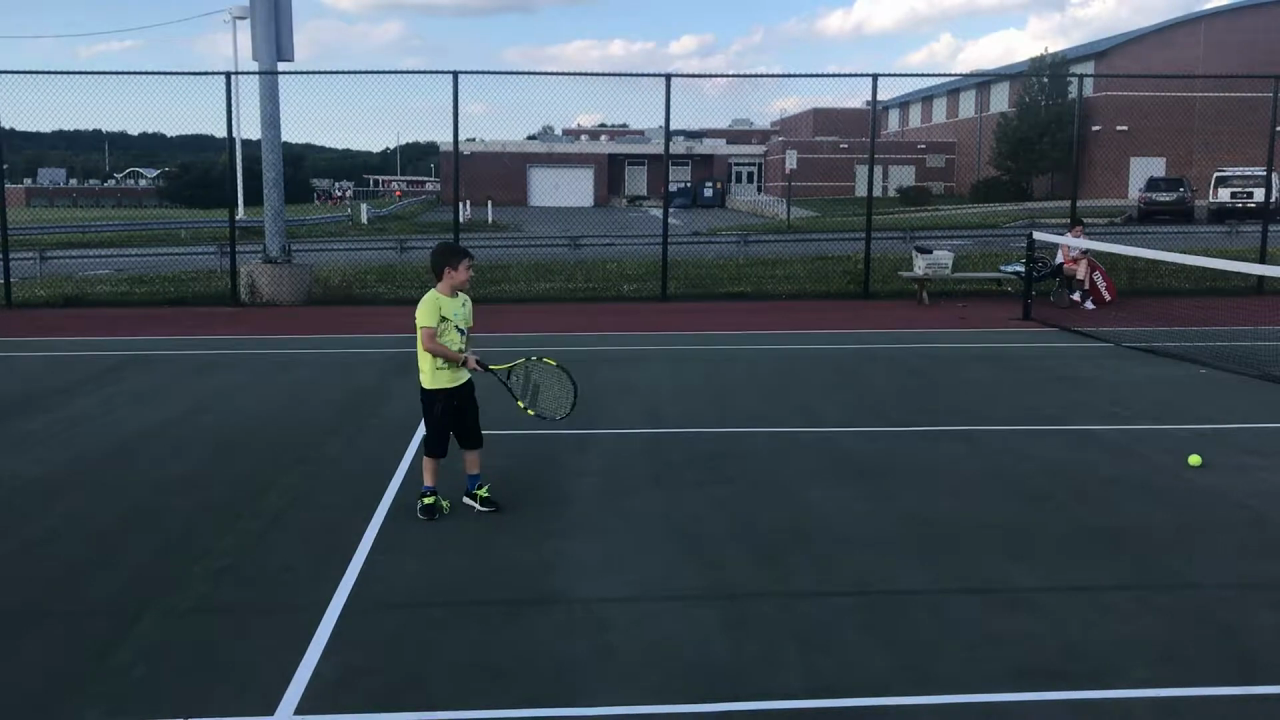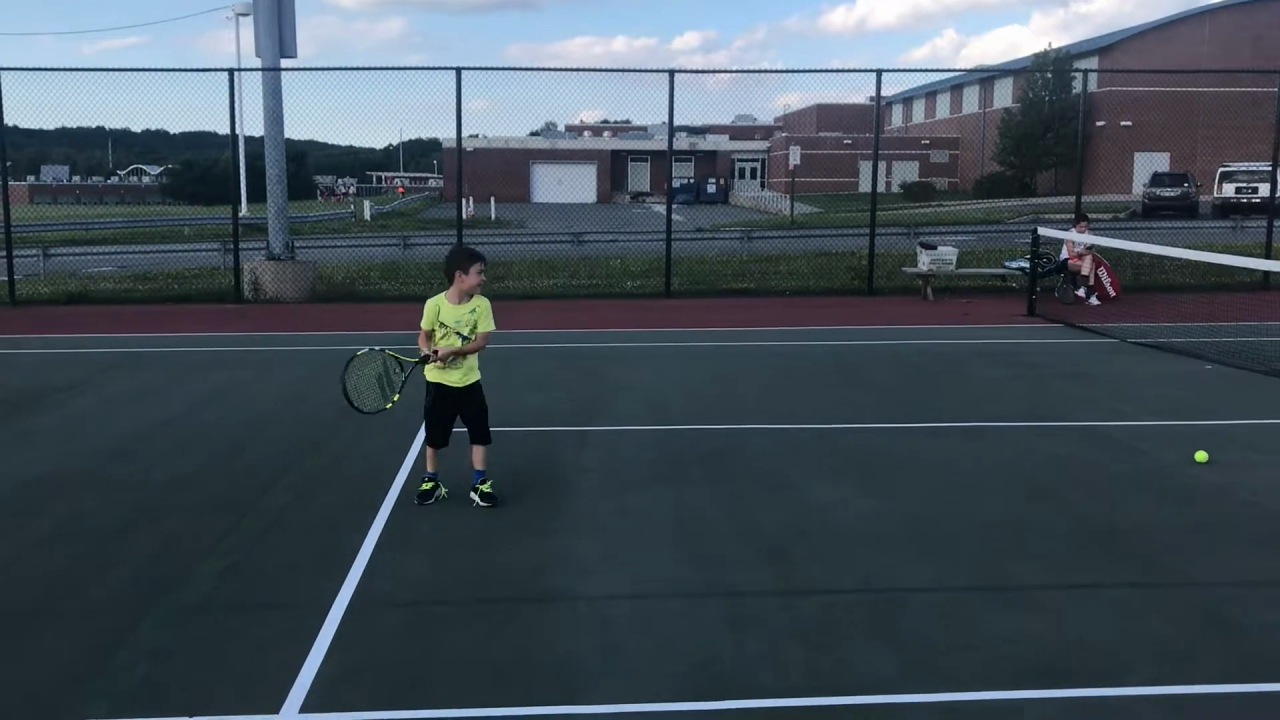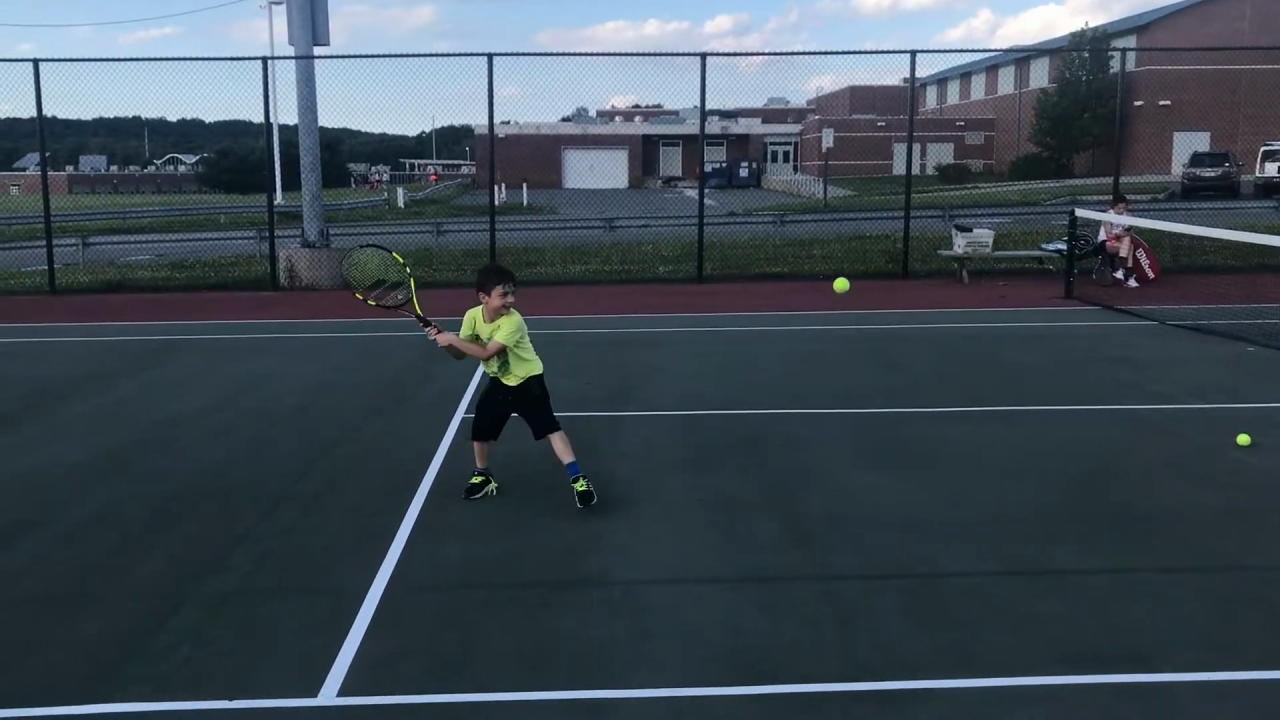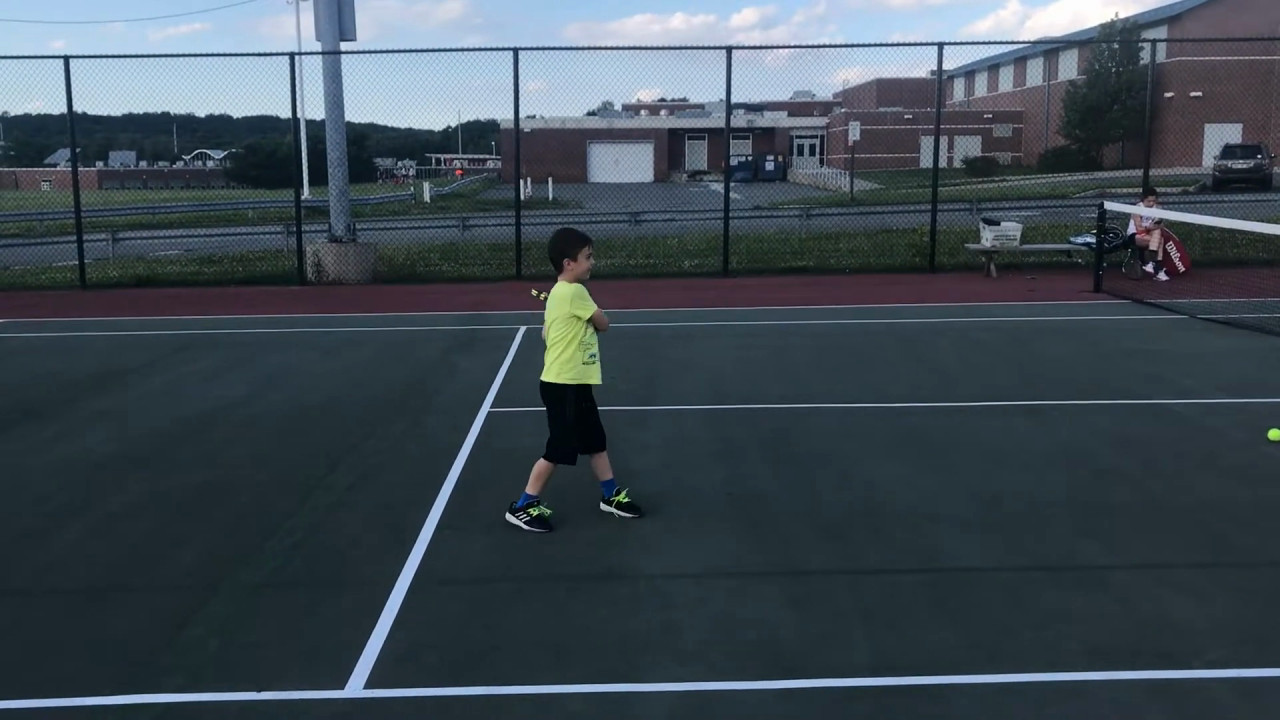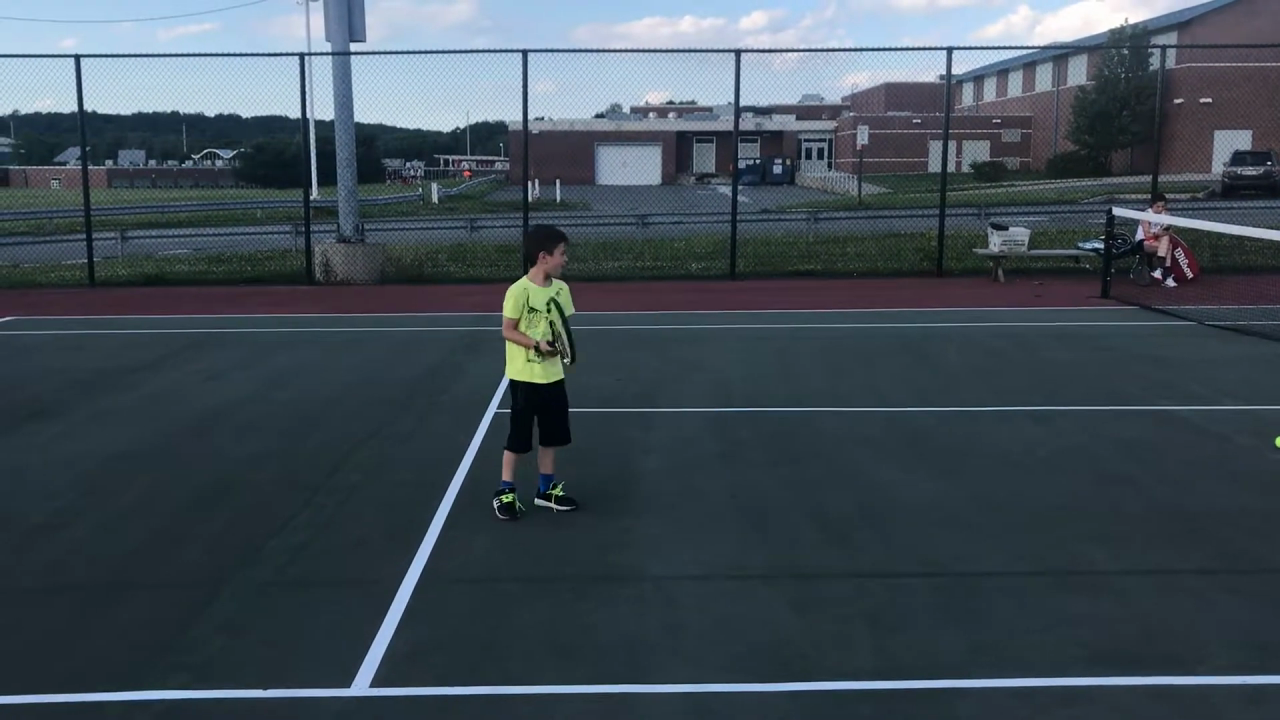
dt=0.7s
person 1, frame 1
left shoulder: (463, 300)
right shoulder: (430, 302)
right elbow: (428, 342)
left wrist: (467, 356)
right wrist: (462, 357)
left hip: (462, 381)
right hip: (436, 385)
left knee: (472, 437)
right knee: (435, 441)
left ankle: (474, 489)
right ankle: (429, 495)
person 1, frame 2
left shoulder: (481, 305)
right shoulder: (434, 304)
left elbow: (482, 342)
right elbow: (424, 336)
left wrist: (453, 351)
right wrist: (427, 351)
left hip: (468, 380)
right hip: (439, 380)
left knee: (480, 433)
right knee: (434, 434)
left ankle: (479, 484)
right ankle: (431, 480)
person 1, frame 3
left shoulder: (512, 321)
right shoulder: (471, 317)
left elbow: (485, 353)
right elbow: (462, 353)
left wrist: (452, 340)
right wrist: (444, 339)
left hip: (527, 378)
right hip: (499, 380)
left knee: (550, 427)
right knee: (480, 428)
left ankle: (577, 480)
right ankle: (482, 476)
person 1, frame 4
left shoulder: (560, 292)
right shoulder: (574, 292)
left elbow: (547, 332)
right elbow: (602, 323)
right wrist: (600, 315)
left hip: (576, 382)
right hip: (562, 385)
left knee: (595, 441)
right knee: (559, 449)
left ankle: (611, 494)
right ankle: (525, 506)
person 1, frame 5
left shoulder: (561, 289)
right shoulder: (519, 290)
right elbow: (508, 331)
right wrist: (536, 345)
left hip: (553, 375)
right hip: (524, 378)
left knee: (553, 435)
right knee: (519, 437)
left ankle: (546, 489)
right ankle: (505, 491)
